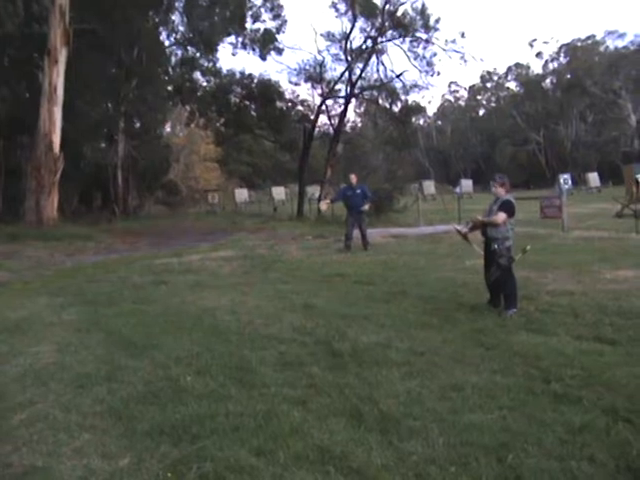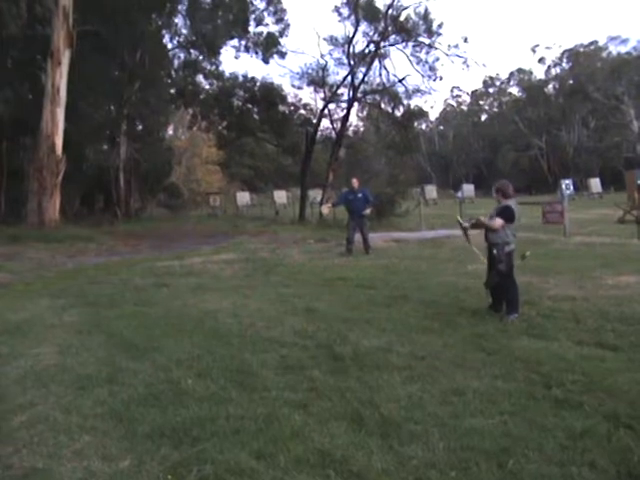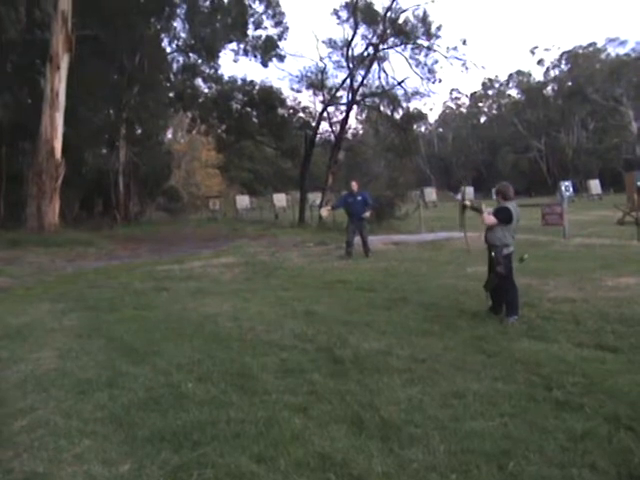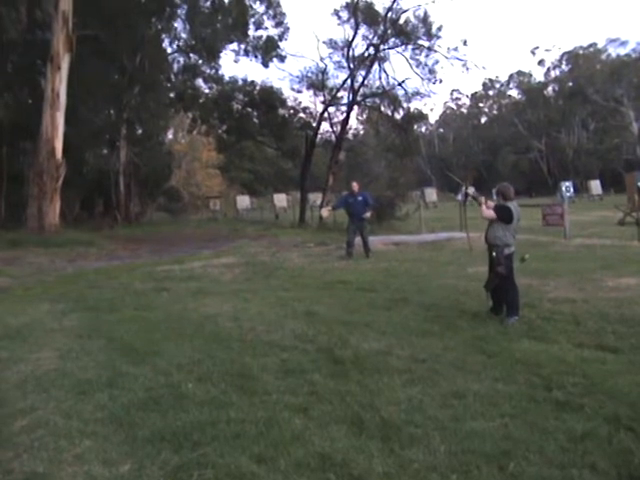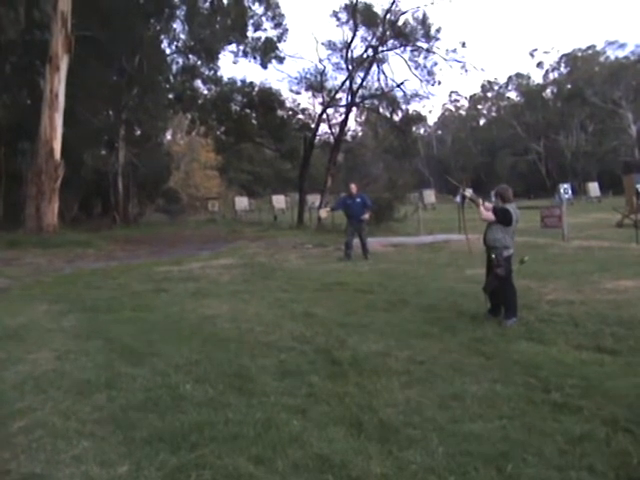
dt=0.4s
person 1, frame 1
left shoulder: (508, 202)
right shoulder: (496, 201)
left elbow: (498, 220)
right elbow: (487, 221)
left wrist: (482, 220)
right wrist: (471, 227)
left hip: (502, 244)
right hip: (490, 242)
left knee: (505, 275)
right knee: (490, 274)
left ankle: (511, 306)
right ankle: (495, 301)
person 1, frame 2
left shoulder: (508, 208)
right shoulder: (503, 206)
left elbow: (495, 225)
right elbow: (491, 223)
left wrist: (483, 221)
right wrist: (476, 224)
left hip: (503, 249)
right hip: (495, 248)
left knee: (507, 279)
right knee: (493, 278)
left ankle: (513, 311)
right ankle: (496, 306)
person 1, frame 3
left shoulder: (505, 210)
right shoulder: (505, 208)
left elbow: (487, 221)
right elbow: (490, 214)
left wrist: (483, 212)
left hip: (502, 251)
right hip: (497, 250)
left knee: (506, 281)
right knee: (494, 280)
left ankle: (512, 313)
right ankle: (496, 308)
person 1, frame 4
left shoulder: (506, 209)
right shoulder: (505, 207)
left elbow: (486, 214)
right elbow: (491, 205)
left wrist: (482, 204)
left hip: (503, 251)
right hip: (497, 250)
left knee: (507, 282)
right knee: (495, 281)
left ankle: (513, 313)
right ankle: (497, 308)
person 1, frame 5
left shoulder: (506, 211)
right shoulder: (503, 209)
left elbow: (485, 216)
right elbow: (488, 206)
left wrist: (480, 206)
left hip: (502, 253)
right hip: (495, 252)
left knee: (505, 284)
right knee: (493, 282)
left ankle: (511, 315)
right ankle: (495, 310)
